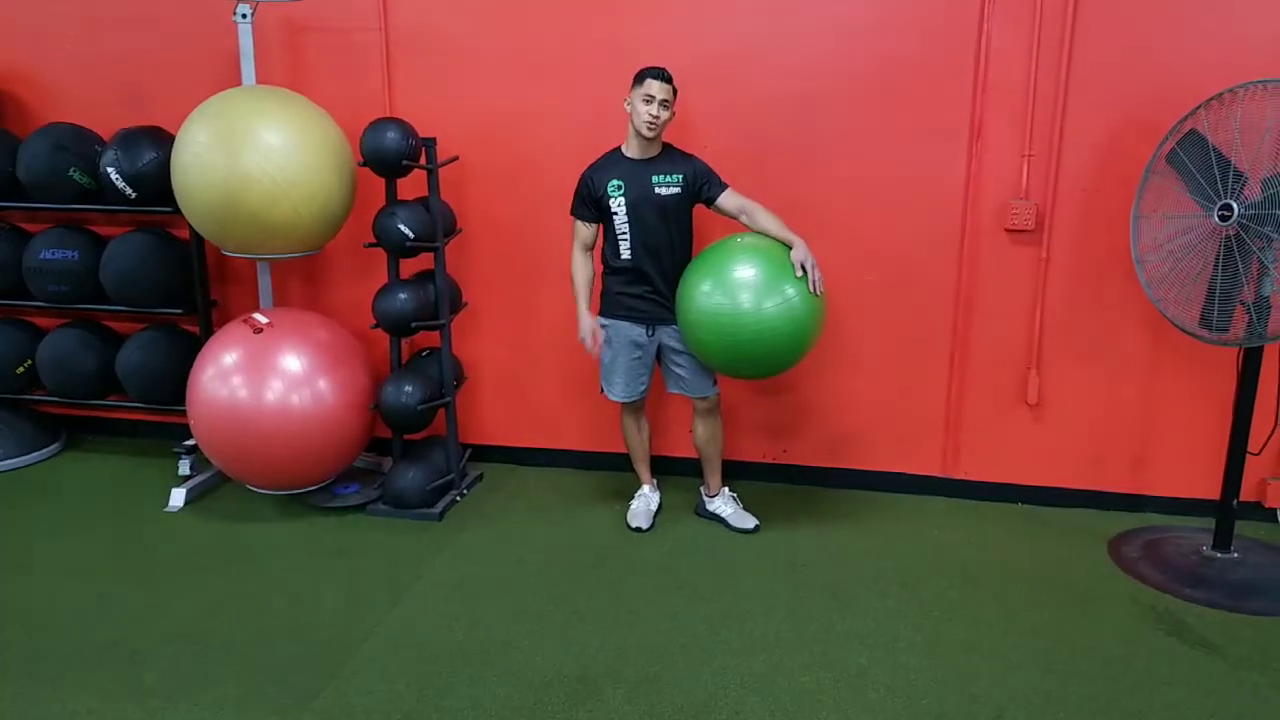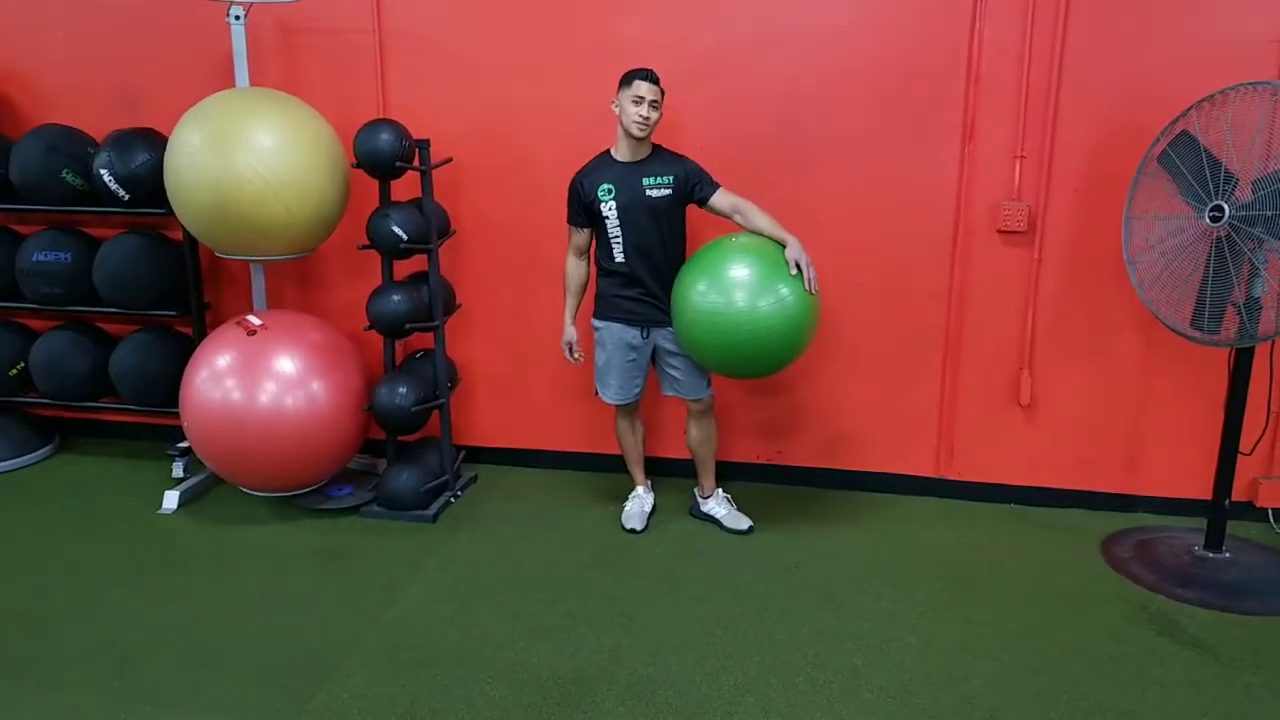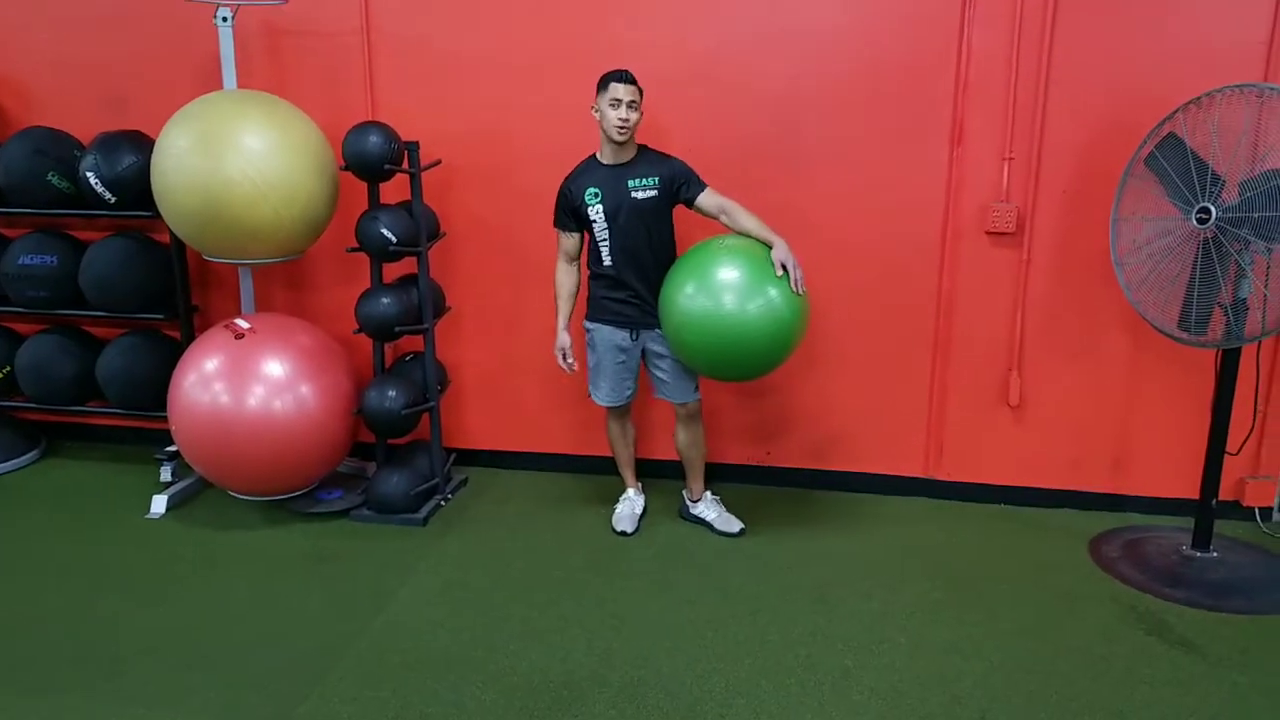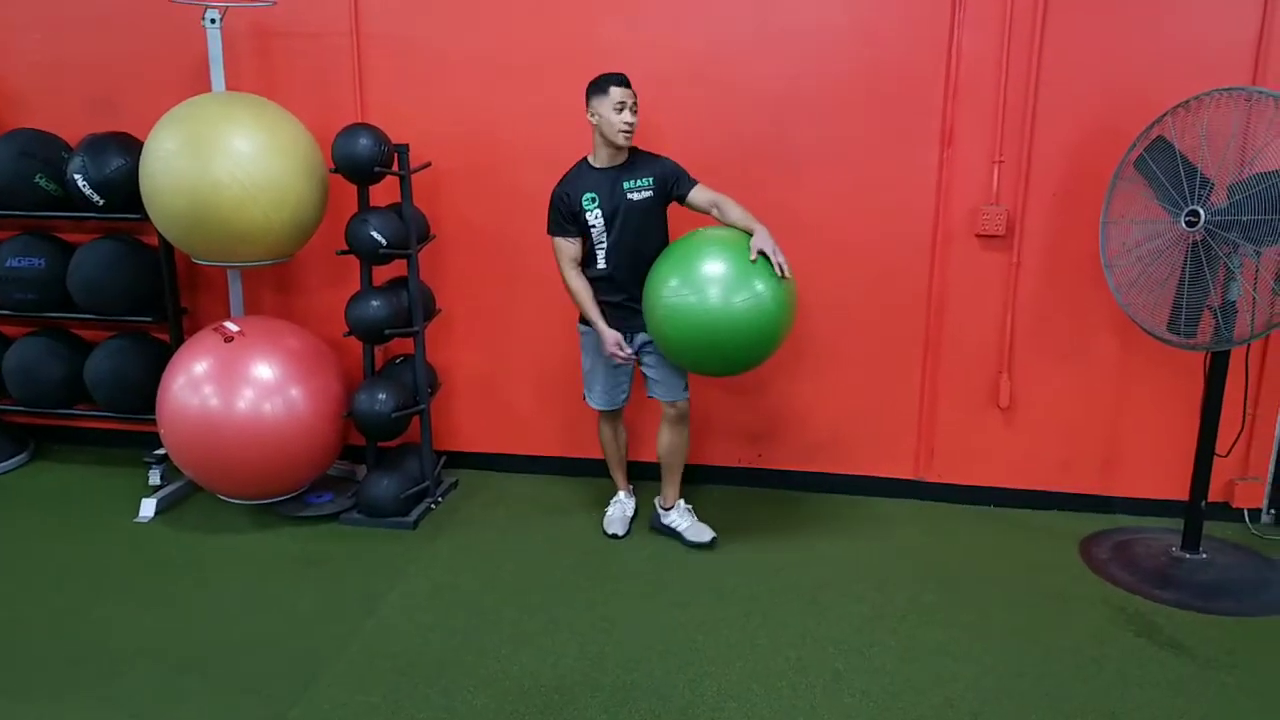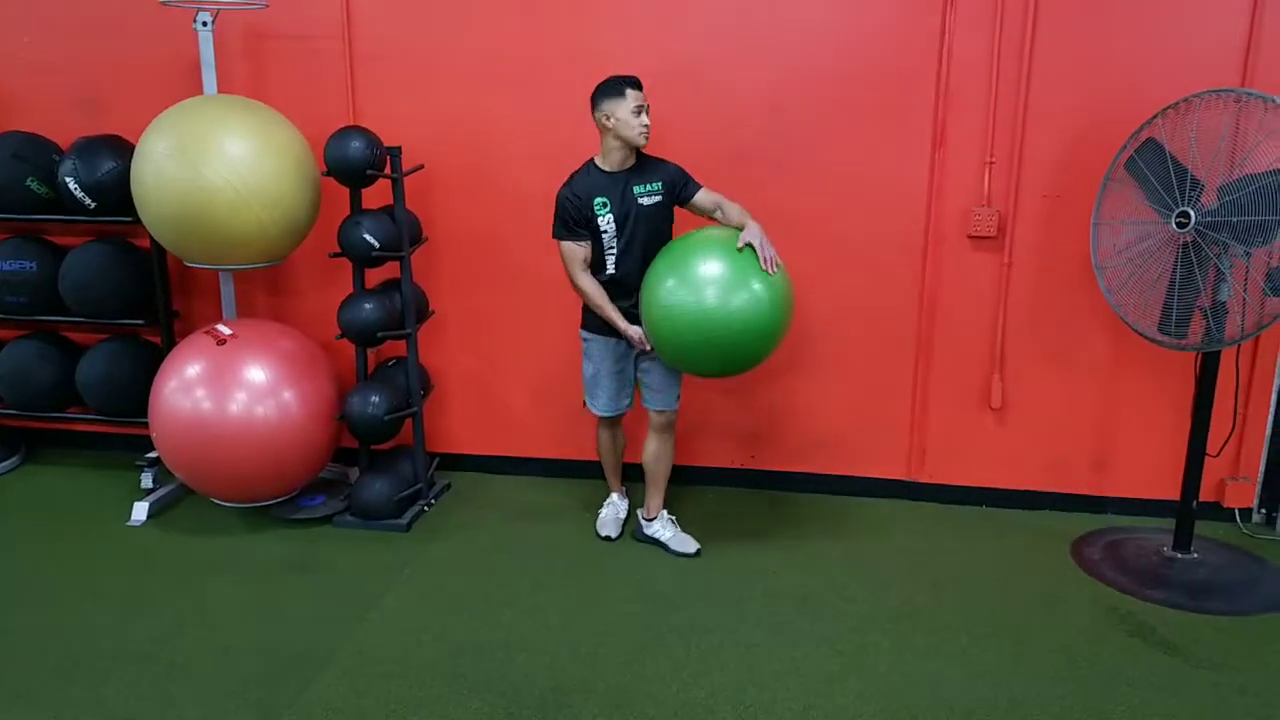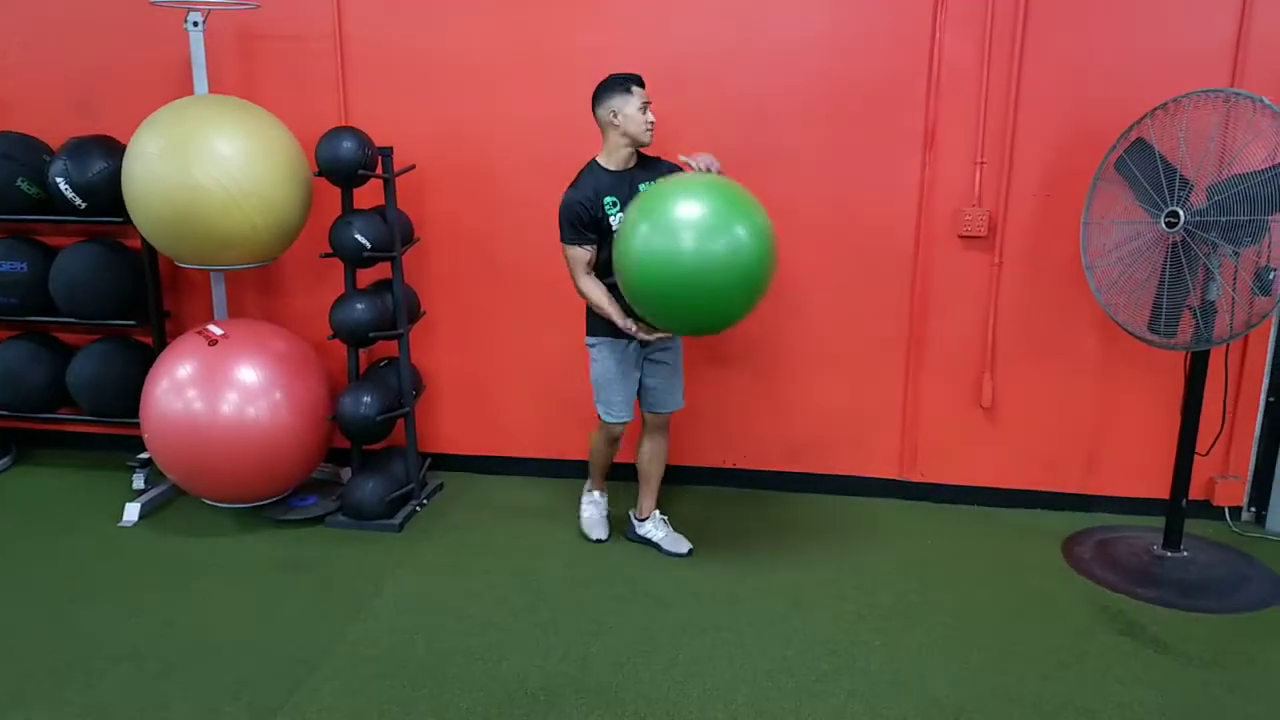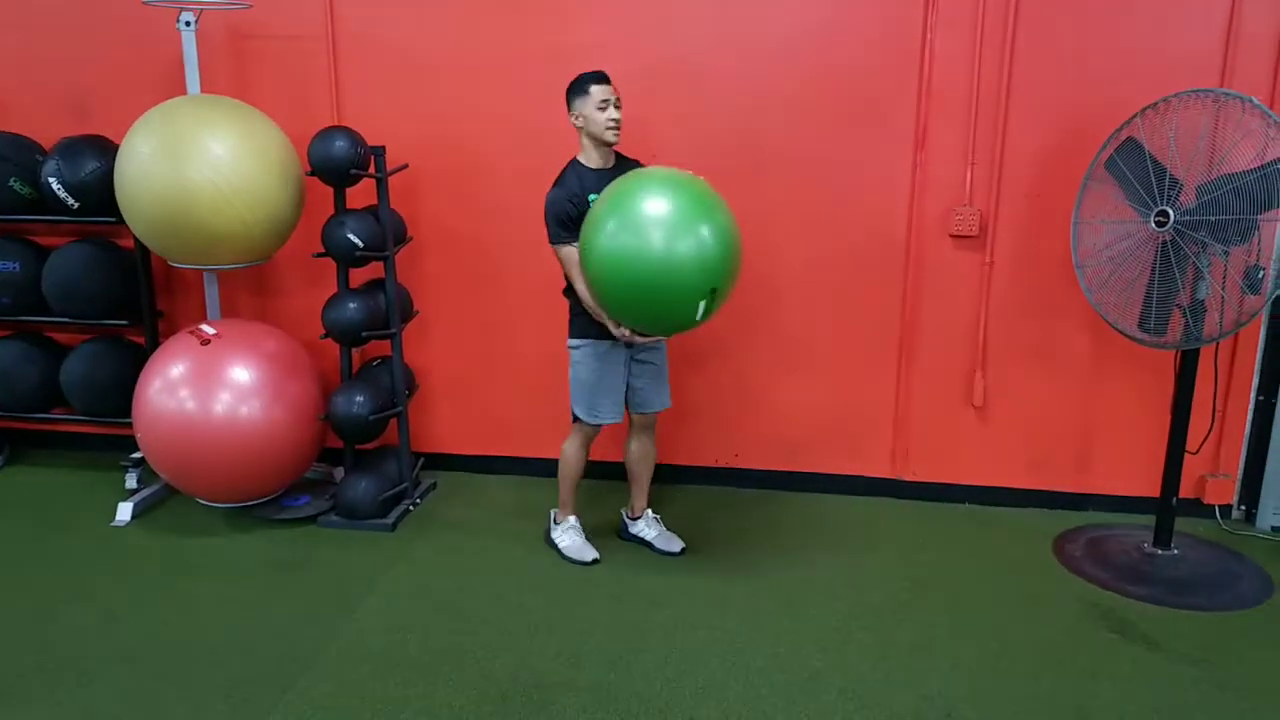
dt=0.3s
person 1, frame 1
left shoulder: (688, 168)
right shoulder: (597, 176)
left elbow: (743, 209)
right elbow: (582, 249)
left wrist: (796, 243)
right wrist: (584, 312)
left hip: (681, 311)
right hip: (623, 316)
left knee: (706, 401)
right knee: (630, 403)
left ankle: (714, 495)
right ankle: (647, 489)
person 1, frame 2
left shoulder: (678, 169)
right shoulder: (588, 180)
left elbow: (735, 208)
right elbow: (577, 256)
left wrist: (789, 241)
right wrist: (568, 320)
left hip: (675, 312)
right hip: (617, 318)
left knee: (700, 403)
right knee: (625, 406)
left ankle: (709, 497)
right ankle: (641, 490)
person 1, frame 3
left shoulder: (665, 169)
right shoulder: (576, 185)
left elbow: (722, 209)
right elbow: (567, 261)
left wrist: (776, 241)
right wrist: (561, 327)
left hip: (666, 315)
right hip: (608, 321)
left knee: (687, 407)
right knee: (616, 408)
left ankle: (698, 499)
right ankle: (631, 493)
person 1, frame 4
left shoulder: (657, 170)
right shoulder: (569, 190)
left elbow: (714, 202)
right elbow: (569, 268)
left wrist: (758, 229)
right wrist: (602, 329)
right hip: (604, 321)
left knee: (675, 408)
right knee: (609, 410)
left ankle: (670, 507)
right ankle: (622, 494)
person 1, frame 5
left shoulder: (664, 174)
right shoulder: (576, 193)
left elbow: (716, 205)
right elbow: (578, 272)
left wrist: (750, 225)
right wrist: (623, 326)
right hip: (605, 327)
left knee: (663, 418)
right knee: (609, 416)
left ankle: (653, 518)
right ankle: (616, 497)
person 1, frame 6
left shoulder: (660, 172)
right shoulder: (582, 195)
right elbow: (582, 276)
left wrist: (710, 177)
right wrist: (625, 322)
right hip: (612, 330)
left knee: (658, 421)
right knee: (613, 424)
left ankle: (646, 518)
right ankle: (595, 491)
person 1, frame 7
left shoulder: (637, 173)
right shoulder: (565, 194)
right elbow: (577, 276)
right wrist: (613, 325)
right hip: (596, 331)
left knee: (645, 421)
right knee: (587, 426)
left ankle: (638, 518)
right ankle: (563, 521)
